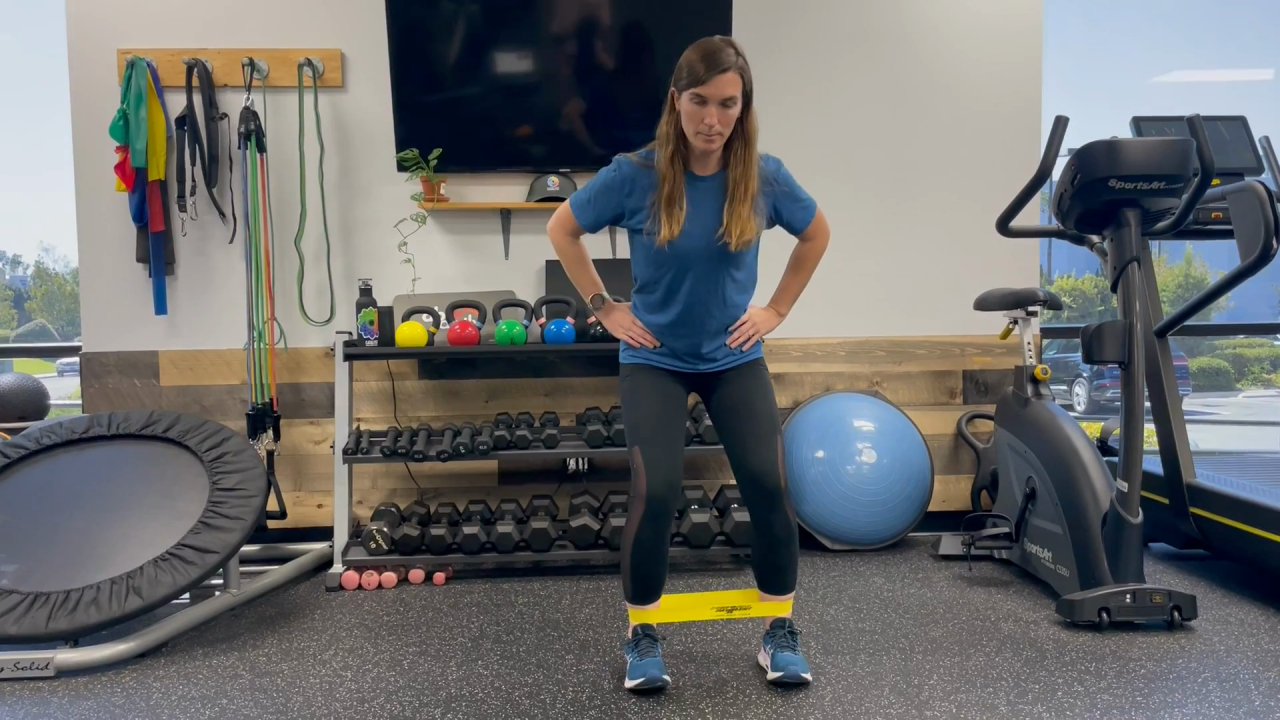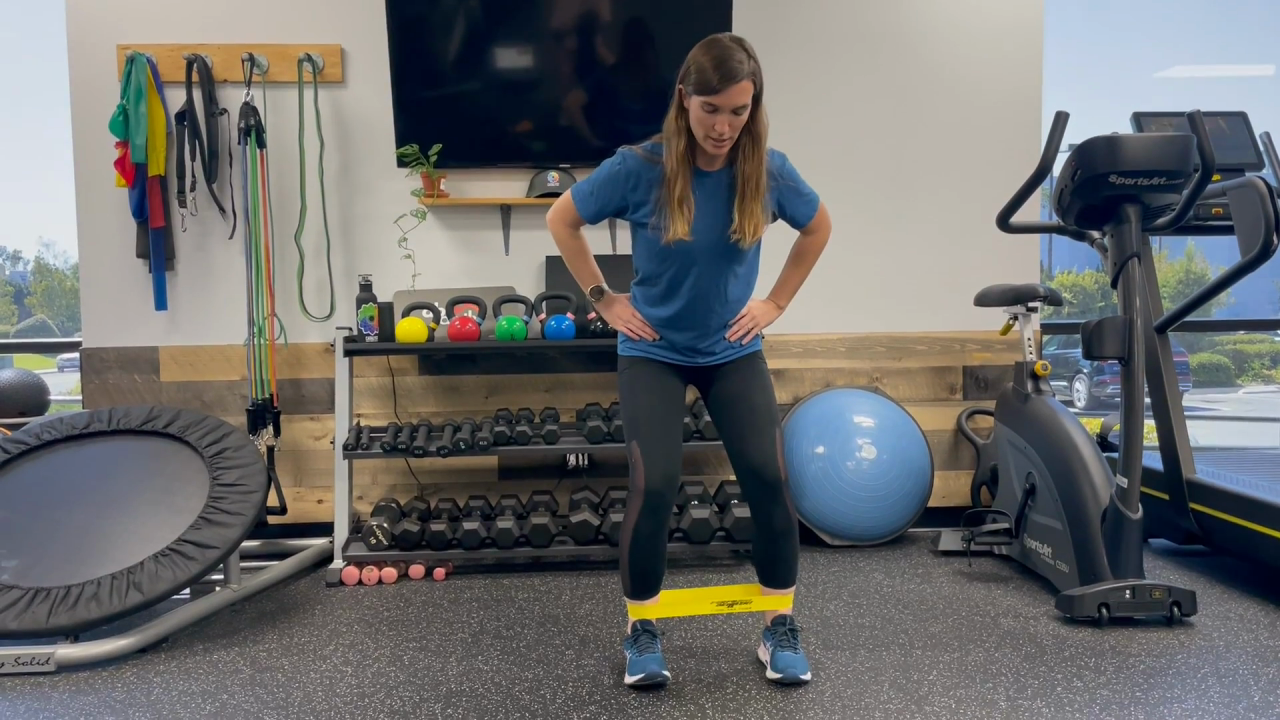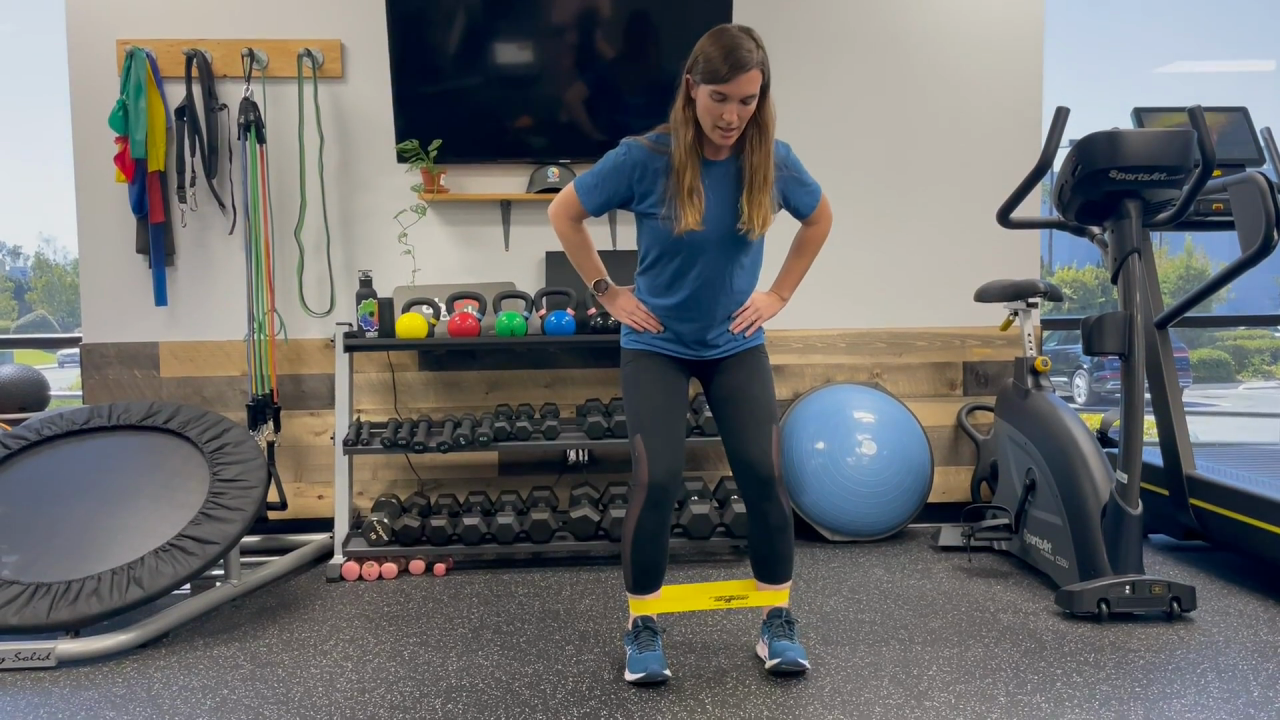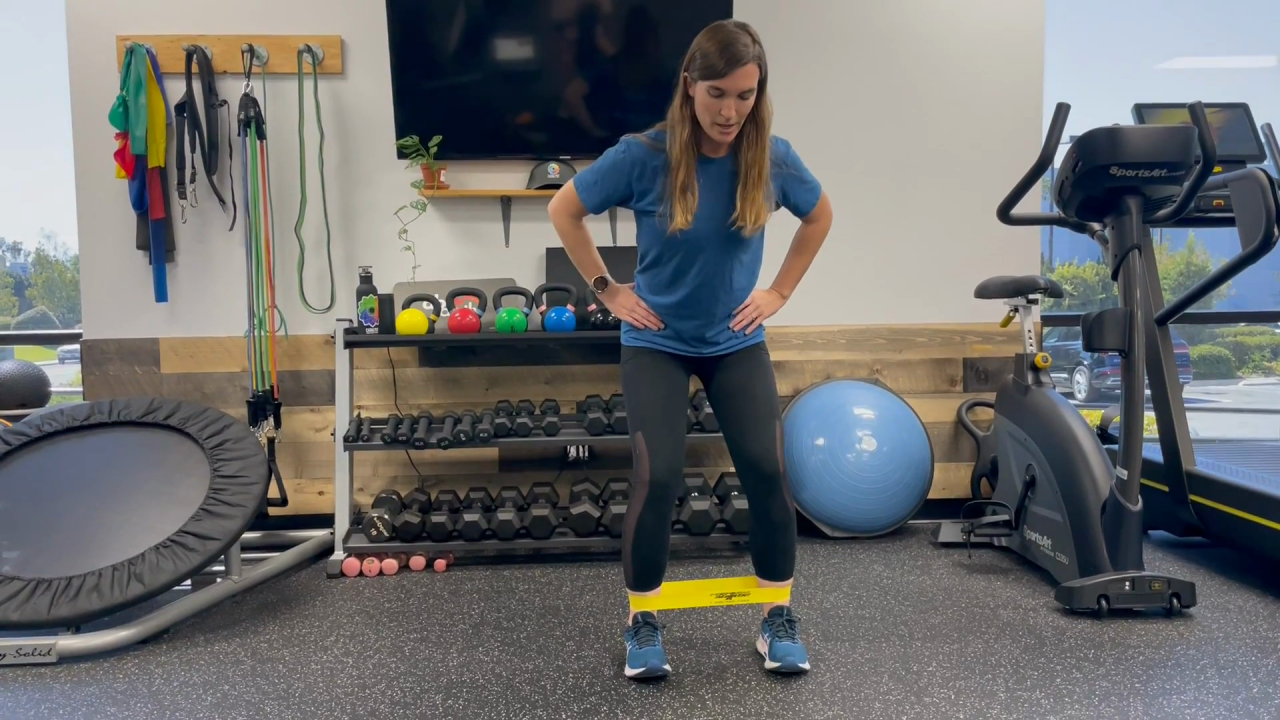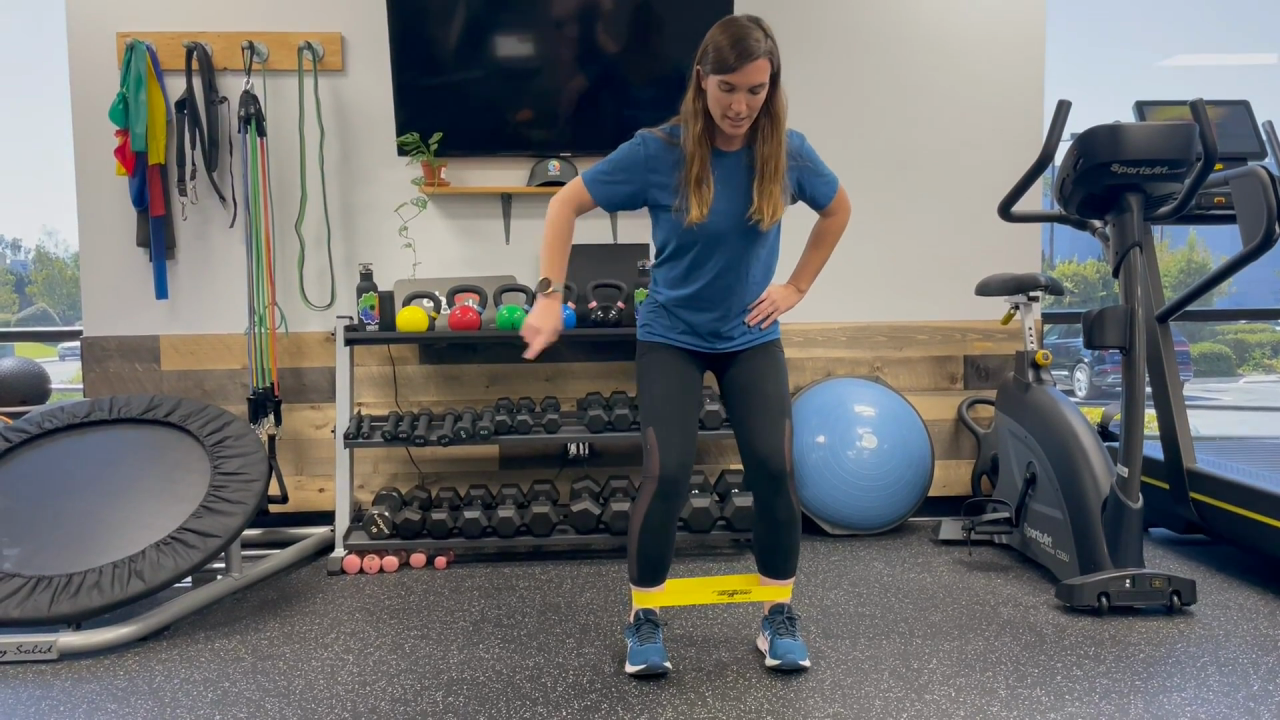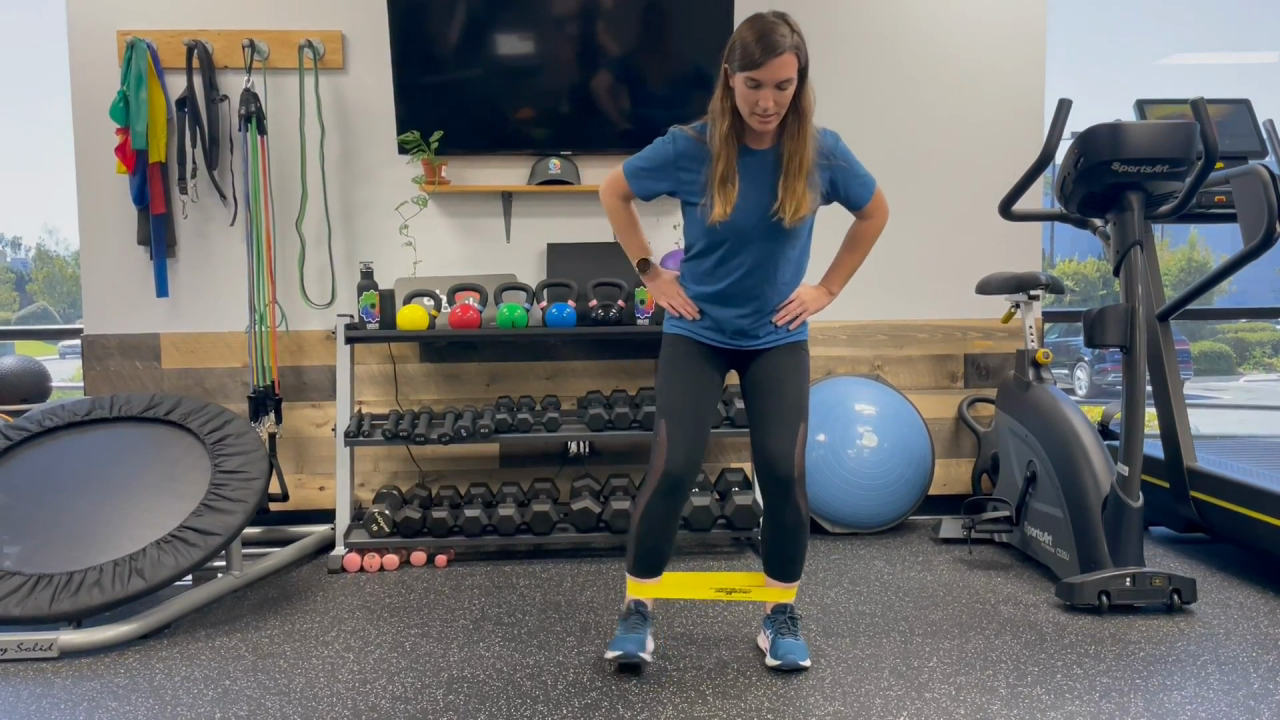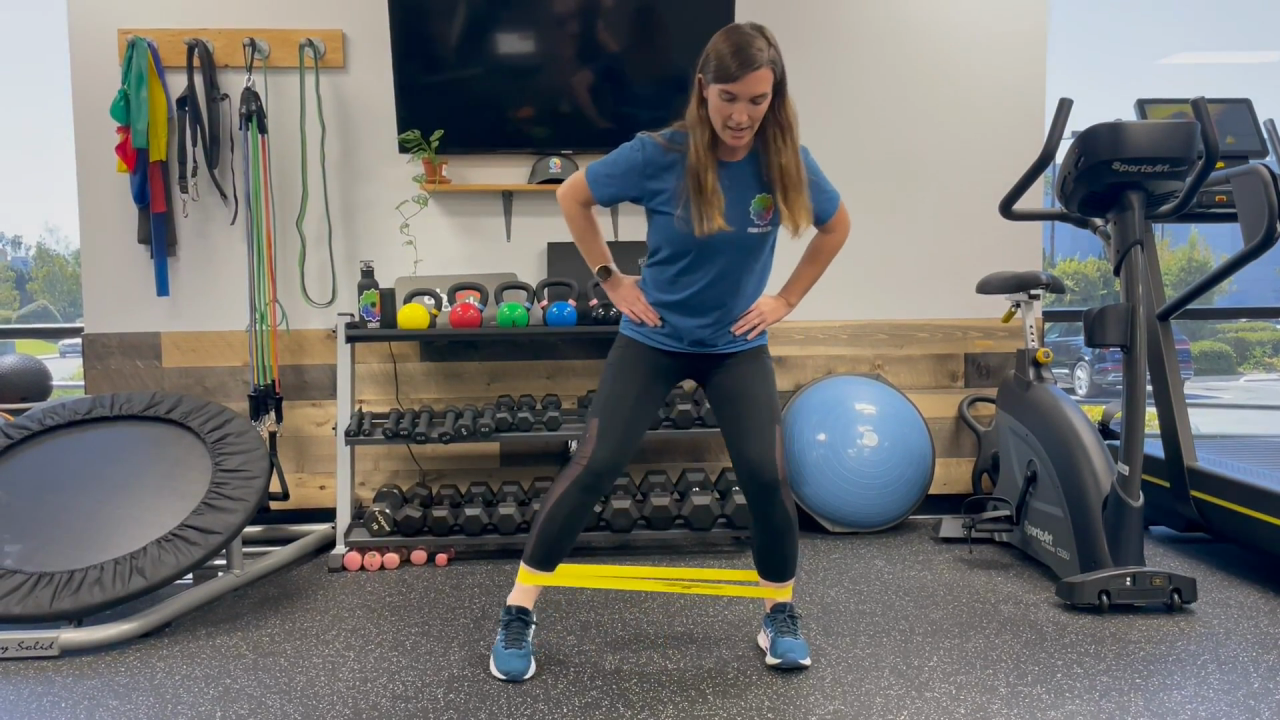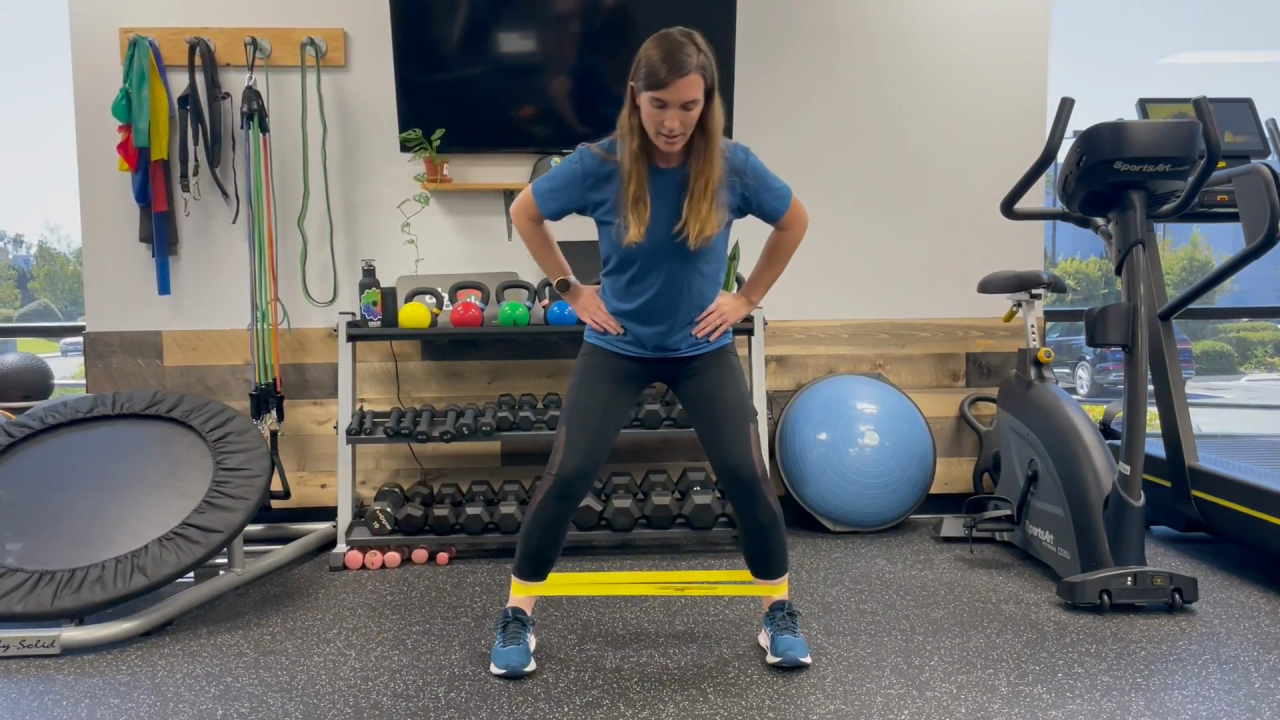
dt=0.5s
person 1, frame 1
left shoulder: (763, 177)
right shoulder: (635, 176)
left elbow: (817, 235)
right elbow: (561, 229)
left wrist: (777, 310)
right wrist: (603, 307)
left hip: (734, 357)
right hip: (654, 359)
left knee: (768, 485)
right knee: (656, 492)
left ankle: (780, 632)
right ankle: (643, 635)
person 1, frame 2
left shoulder: (769, 171)
right shoulder: (638, 167)
left elbow: (817, 226)
right elbow: (561, 218)
left wrist: (776, 302)
right wrist: (603, 299)
left hip: (734, 351)
right hip: (652, 351)
left knee: (768, 479)
right knee: (654, 485)
left ankle: (781, 627)
right ankle: (641, 632)
person 1, frame 3
left shoulder: (773, 161)
right shoulder: (644, 158)
left elbow: (819, 218)
right elbow: (564, 213)
left wrist: (779, 293)
right wrist: (606, 292)
left hip: (737, 343)
right hip: (656, 344)
left knee: (763, 475)
right knee: (657, 480)
left ankle: (778, 621)
right ankle: (642, 626)
person 1, frame 4
left shoulder: (772, 158)
right shoulder: (643, 156)
left elbow: (820, 216)
right elbow: (563, 210)
left wrist: (779, 291)
right wrist: (607, 289)
left hip: (737, 341)
right hip: (657, 341)
left knee: (767, 472)
right knee: (658, 478)
left ankle: (778, 618)
right ankle: (642, 622)
person 1, frame 5
left shoulder: (788, 152)
right shoulder: (657, 152)
left elbow: (837, 210)
right elbow: (566, 205)
left wrist: (796, 286)
right wrist: (550, 296)
left hip: (751, 336)
right hip: (669, 336)
left knee: (774, 470)
right knee: (667, 474)
left ankle: (780, 616)
right ankle: (644, 619)
person 1, frame 6
left shoulder: (821, 152)
right shoulder: (690, 147)
left elbow: (875, 212)
right elbow: (613, 192)
left wrist: (828, 288)
right wrist: (650, 272)
left hip: (777, 338)
right hip: (696, 331)
left knee: (783, 474)
right knee: (673, 469)
left ankle: (781, 615)
right ankle: (636, 609)
person 1, frame 7
left shoulder: (788, 164)
right shoulder: (657, 156)
left elbow: (836, 226)
right elbow: (572, 197)
left wrist: (786, 299)
right wrist: (611, 280)
left hip: (738, 344)
right hip: (652, 338)
left knee: (766, 476)
right knee: (594, 467)
left ankle: (781, 614)
right ankle: (519, 608)
person 1, frame 8
left shoulder: (732, 166)
right shoulder: (599, 166)
left elbow: (793, 222)
right elbow: (524, 213)
left wrist: (747, 298)
right wrist: (570, 289)
left hip: (702, 345)
right hip: (616, 344)
left knee: (746, 474)
right knee: (568, 475)
left ankle: (779, 611)
right ankle: (517, 612)
